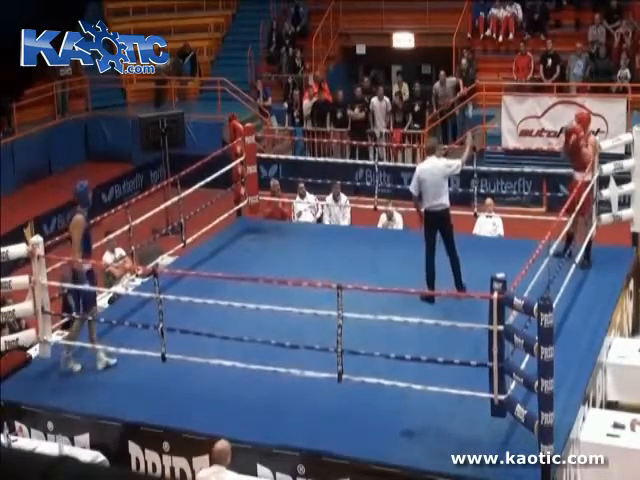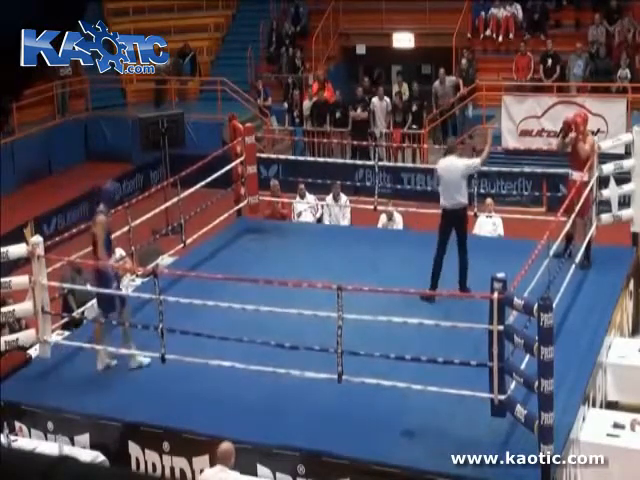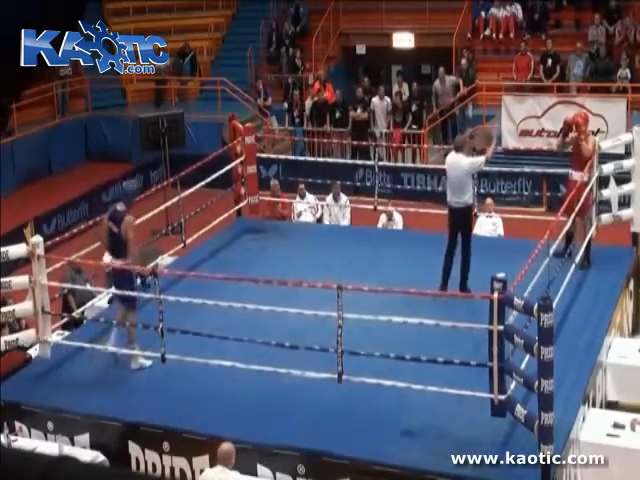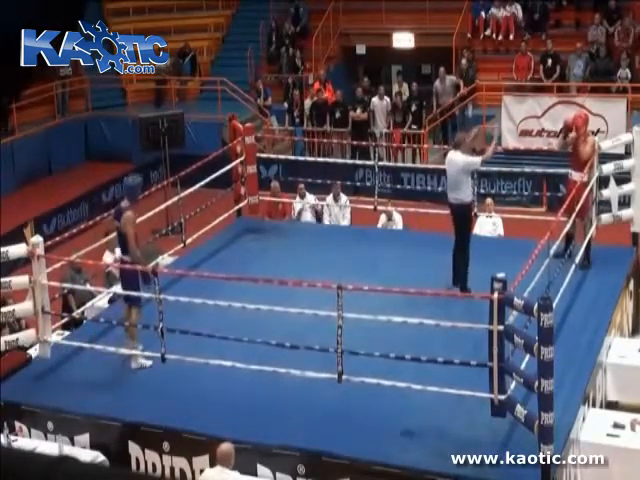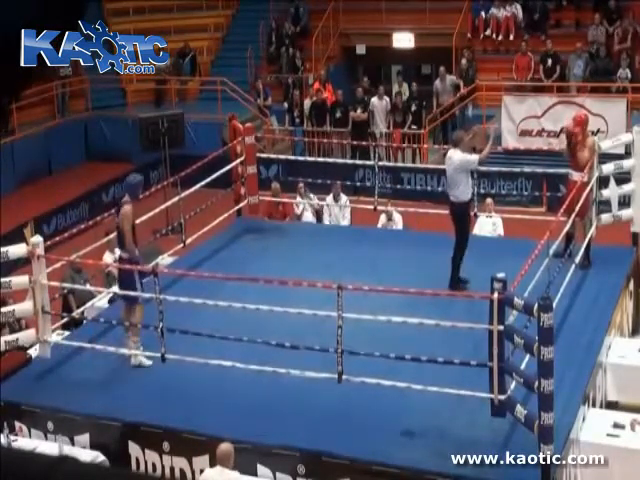
dt=0.5s
person 1, frame 1
left shoulder: (84, 216)
right shoulder: (78, 219)
right elbow: (76, 252)
right wrist: (82, 278)
left hip: (87, 269)
right hip: (82, 272)
left knee: (91, 314)
right knee: (82, 317)
left ankle: (99, 357)
right ankle: (67, 355)
person 1, frame 2
left shoulder: (101, 215)
right shoulder: (101, 219)
right elbow: (101, 252)
left wrist: (115, 269)
right wrist: (111, 276)
left hip: (102, 271)
right hip: (105, 272)
left knee: (102, 315)
right knee: (121, 312)
left ankle: (101, 358)
right ankle: (133, 356)
person 1, frame 3
left shoulder: (111, 212)
right shoulder: (128, 218)
left elbow: (105, 239)
right elbow: (132, 249)
left hip: (114, 265)
right hip: (125, 267)
left knee: (124, 305)
right knee: (131, 310)
left ankle: (113, 341)
right ankle: (134, 357)
person 1, frame 4
left shoulder: (118, 209)
right shoulder: (128, 214)
right elbow: (132, 246)
left hip: (123, 261)
right hip: (132, 263)
left knee: (129, 305)
right knee: (135, 308)
left ankle: (131, 344)
right ankle: (135, 357)
person 1, frame 5
left shoulder: (122, 205)
right shoulder: (128, 209)
right elbow: (128, 240)
right wrist: (137, 261)
left hip: (123, 259)
right hip: (129, 260)
left knee: (128, 303)
right knee: (138, 304)
left ankle: (130, 344)
right ankle: (135, 353)
person 2, frame 1
left shoulder: (420, 169)
right shoulder: (444, 164)
left elbow: (415, 196)
right elbow: (463, 161)
left wrist: (420, 212)
right wrist: (469, 143)
left hip: (429, 214)
right hip: (444, 212)
left knee: (430, 253)
right knee: (451, 251)
left ankle: (430, 292)
right ankle: (459, 286)
person 2, frame 2
left shoulder: (441, 165)
right shoulder: (463, 164)
right elbow: (482, 159)
right wrist: (489, 141)
left hip: (446, 212)
right hip: (460, 211)
left knee: (440, 252)
right knee: (462, 251)
left ankle: (432, 291)
right ankle: (463, 287)
person 2, frame 3
left shoulder: (449, 159)
right shoulder: (468, 163)
left elbow: (457, 148)
right elbow: (487, 156)
left wrist: (466, 136)
right wrist: (494, 139)
left hip: (452, 208)
right hip: (465, 209)
left knee: (450, 246)
right knee: (465, 249)
left ankle: (444, 284)
right ankle: (463, 286)
person 2, frame 4
left shoulder: (450, 156)
right shoulder: (465, 161)
left elbow: (460, 147)
right elbow: (486, 157)
left wrist: (472, 136)
right wrist: (495, 139)
left hip: (453, 204)
right hip: (464, 206)
left knee: (458, 243)
right knee: (464, 246)
left ankle: (456, 278)
right ankle: (462, 285)
person 2, frame 5
left shoulder: (451, 153)
right shoulder: (462, 159)
left elbow: (462, 146)
right elbow: (483, 156)
left wrist: (472, 135)
right wrist: (491, 138)
left hip: (455, 202)
right hip: (461, 204)
left knee: (460, 241)
right knee: (462, 243)
left ankle: (456, 276)
right ankle: (454, 282)
person 3, frame 1
left shoulder: (591, 139)
right shoulder: (575, 138)
left elbow: (588, 158)
right elbow: (564, 154)
left wrist: (581, 140)
right wrist: (567, 139)
left hip: (586, 181)
right hip: (575, 179)
left knee: (585, 219)
right knee: (572, 216)
left ankle: (587, 257)
right ankle: (567, 249)
person 3, frame 2
left shoulder: (590, 139)
right shoulder: (573, 137)
left elbow: (584, 154)
right elbow: (560, 149)
left wrist: (579, 136)
right wrist: (564, 133)
left hip: (584, 181)
right hip: (573, 179)
left knee: (583, 218)
left ankle: (587, 257)
right ankle: (567, 249)
person 3, frame 3
left shoulder: (591, 139)
right shoulder: (574, 137)
left elbow: (587, 153)
right elbow: (560, 147)
left wrist: (582, 135)
right wrist: (565, 132)
left hip: (584, 181)
right hip: (573, 179)
left knee: (584, 219)
left ankle: (587, 257)
right ankle: (567, 249)
person 3, frame 4
left shoulder: (590, 140)
right shoulder: (574, 137)
left elbow: (584, 156)
right elbow: (561, 147)
left wrist: (581, 137)
right wrist: (565, 133)
left hip: (584, 181)
right hip: (573, 179)
left knee: (584, 219)
right knee: (570, 215)
left ankle: (587, 257)
right ankle: (567, 249)
person 3, frame 5
left shoulder: (590, 141)
right shoulder: (575, 138)
left elbow: (582, 161)
left wrist: (578, 143)
right wrist: (569, 141)
left hip: (584, 181)
right hip: (573, 179)
left knee: (584, 219)
right knee: (570, 216)
left ankle: (586, 257)
right ankle: (567, 249)
